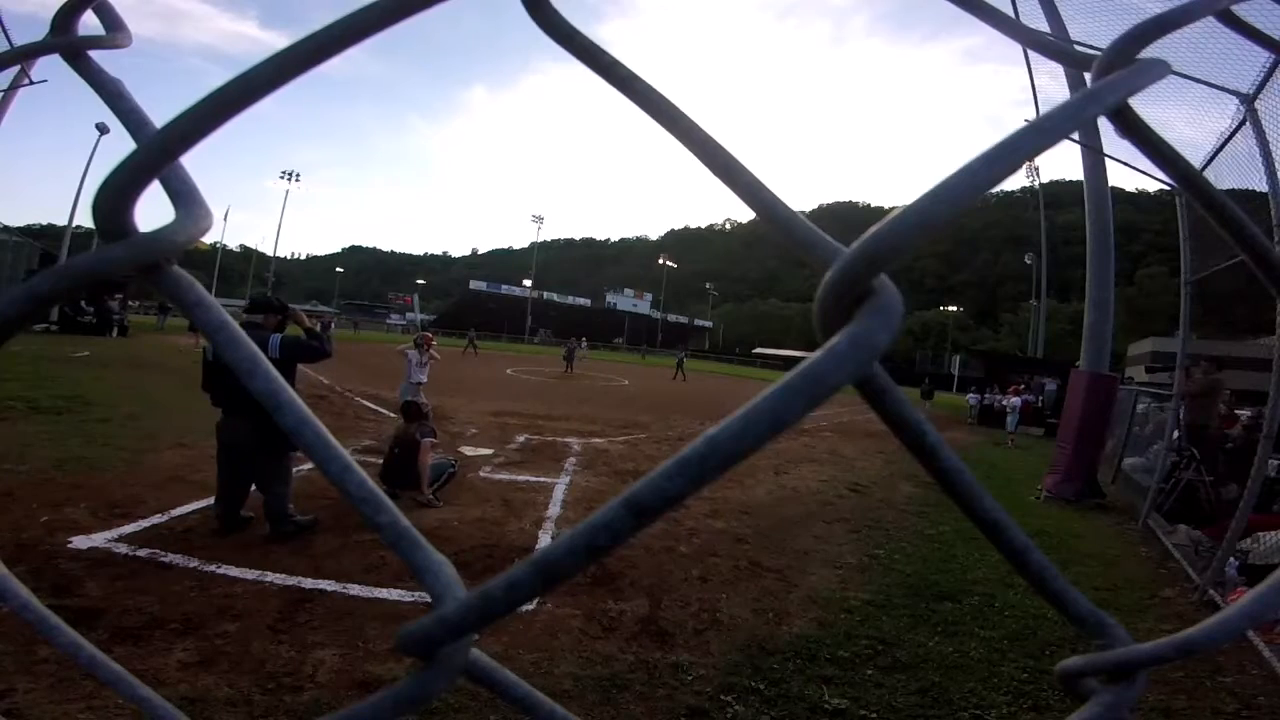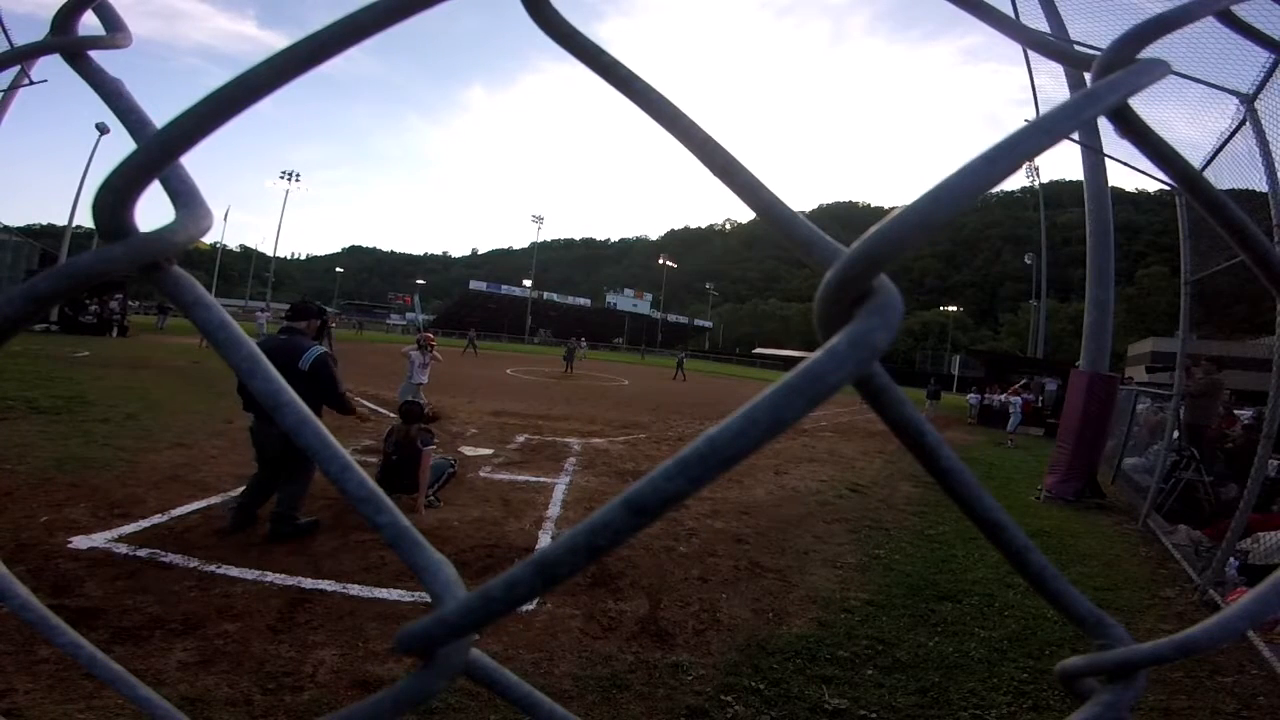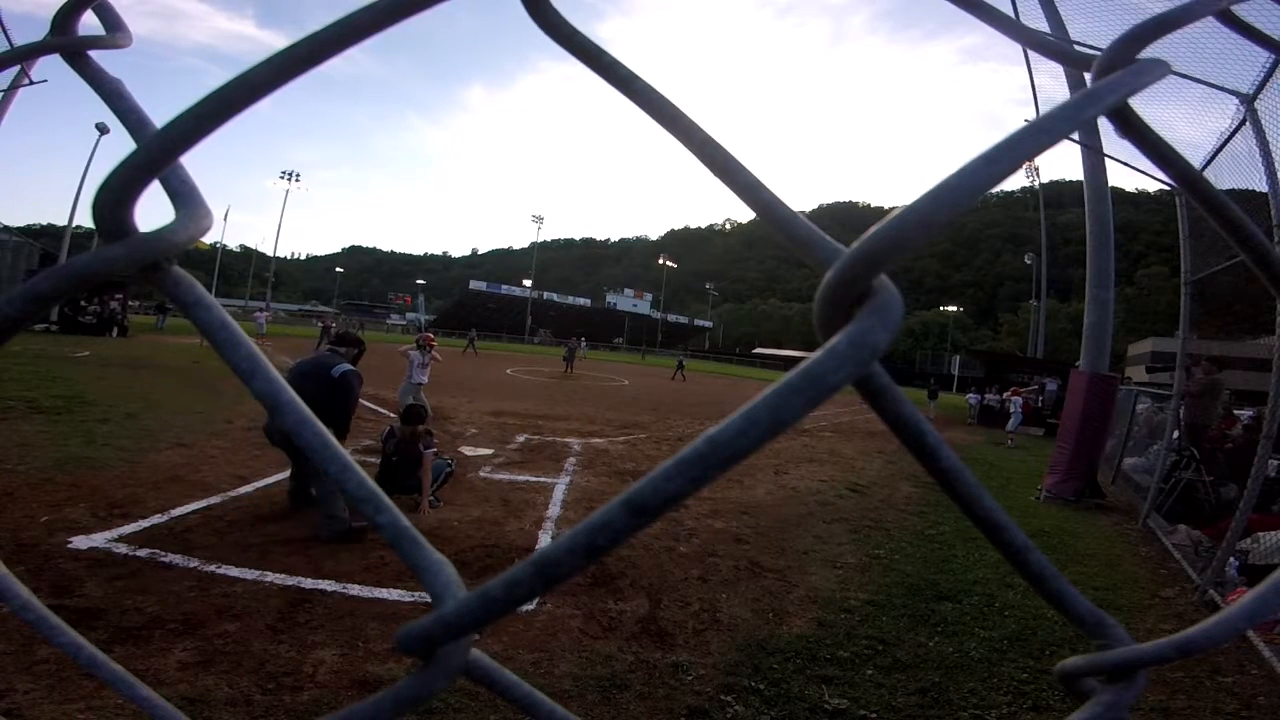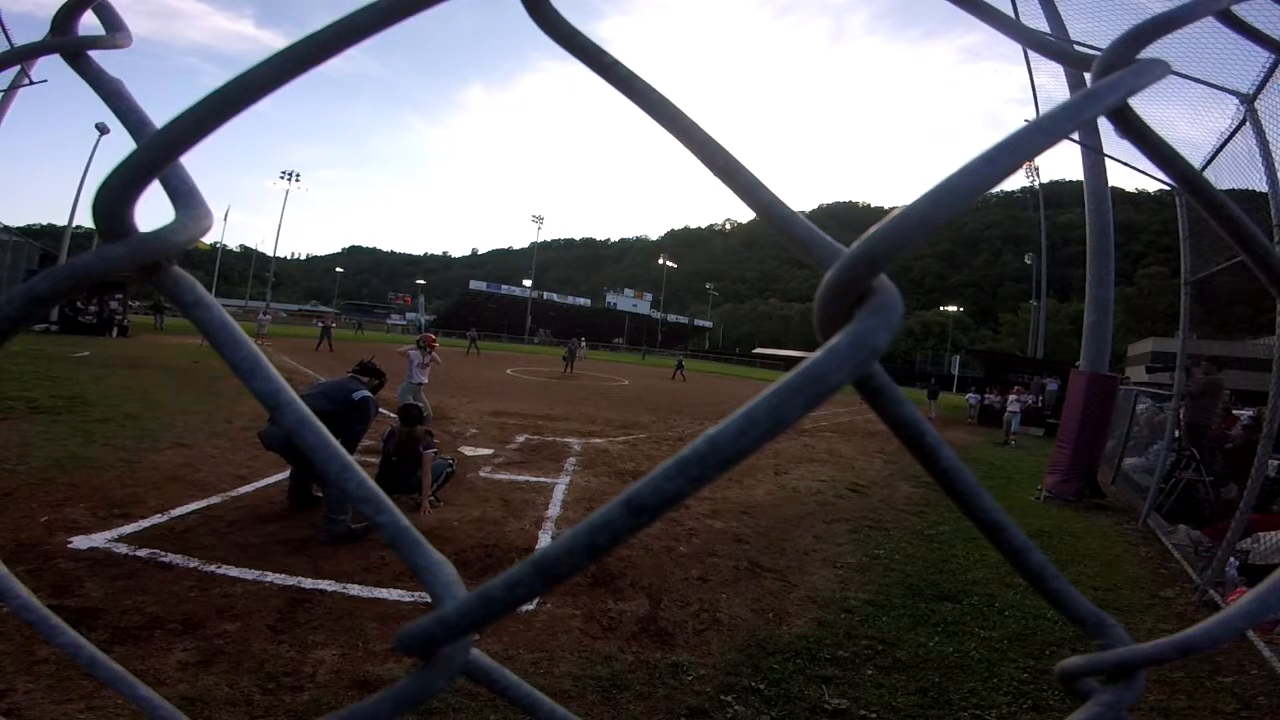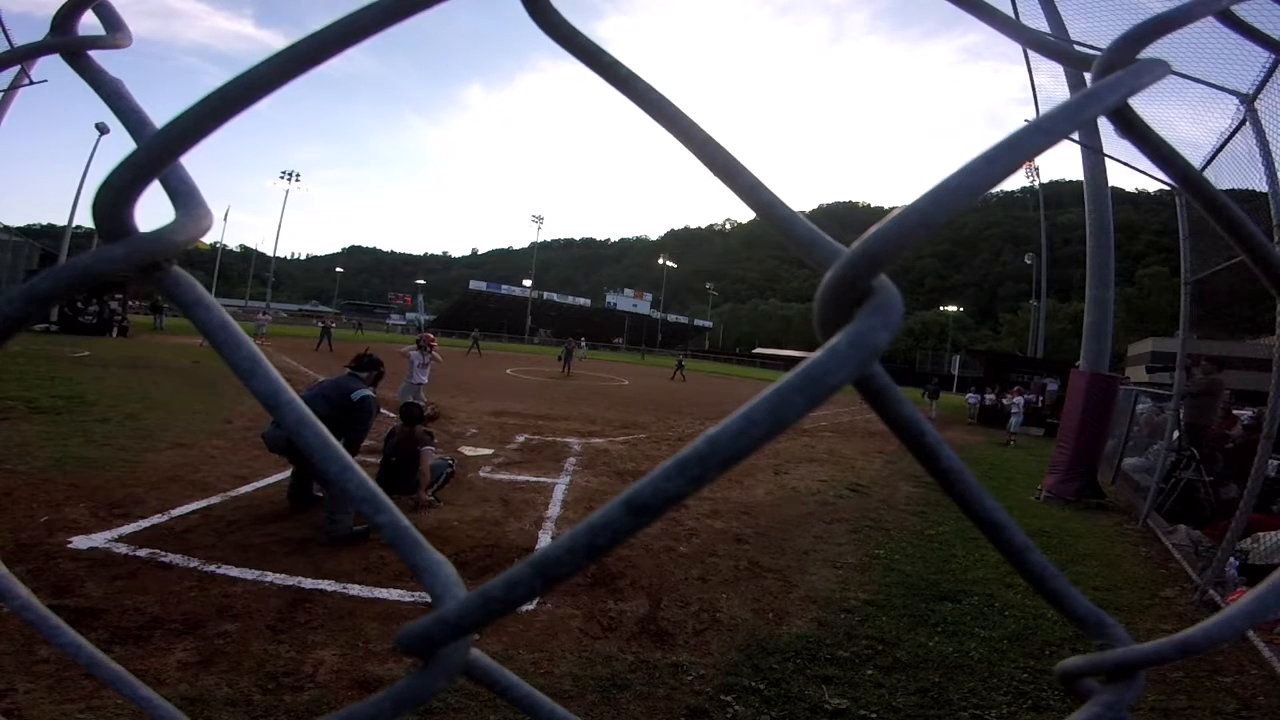
dt=1s
person 1, frame 1
left shoulder: (218, 344)
right shoulder: (278, 343)
left elbow: (209, 384)
right elbow: (322, 350)
right wrist: (306, 325)
left hip: (231, 422)
right hip: (268, 426)
left knee: (232, 475)
right knee: (275, 478)
left ankle: (228, 518)
right ankle: (283, 523)
person 1, frame 2
left shoulder: (258, 346)
right shoulder: (314, 354)
left elbow: (244, 388)
right elbow: (332, 394)
right wrist: (353, 411)
left hip: (262, 425)
left knee: (266, 473)
right knee: (296, 477)
left ankle: (241, 515)
right ankle: (285, 523)
person 1, frame 3
left shoulder: (304, 363)
right shoulder: (347, 373)
right elbow: (345, 411)
right wrist: (339, 436)
left hip: (276, 423)
left knee: (303, 459)
right knee: (327, 474)
left ankle: (300, 496)
right ankle: (337, 525)
person 1, frame 4
left shoulder: (328, 384)
right shoulder: (365, 399)
right elbow: (351, 440)
left hip: (273, 430)
left knee: (306, 459)
left ankle: (300, 498)
right ankle: (338, 530)
person 1, frame 5
left shoulder: (327, 382)
right shoulder: (365, 398)
right elbow: (354, 440)
left hip: (275, 432)
left knee: (309, 459)
left ankle: (300, 497)
right ankle: (339, 532)
